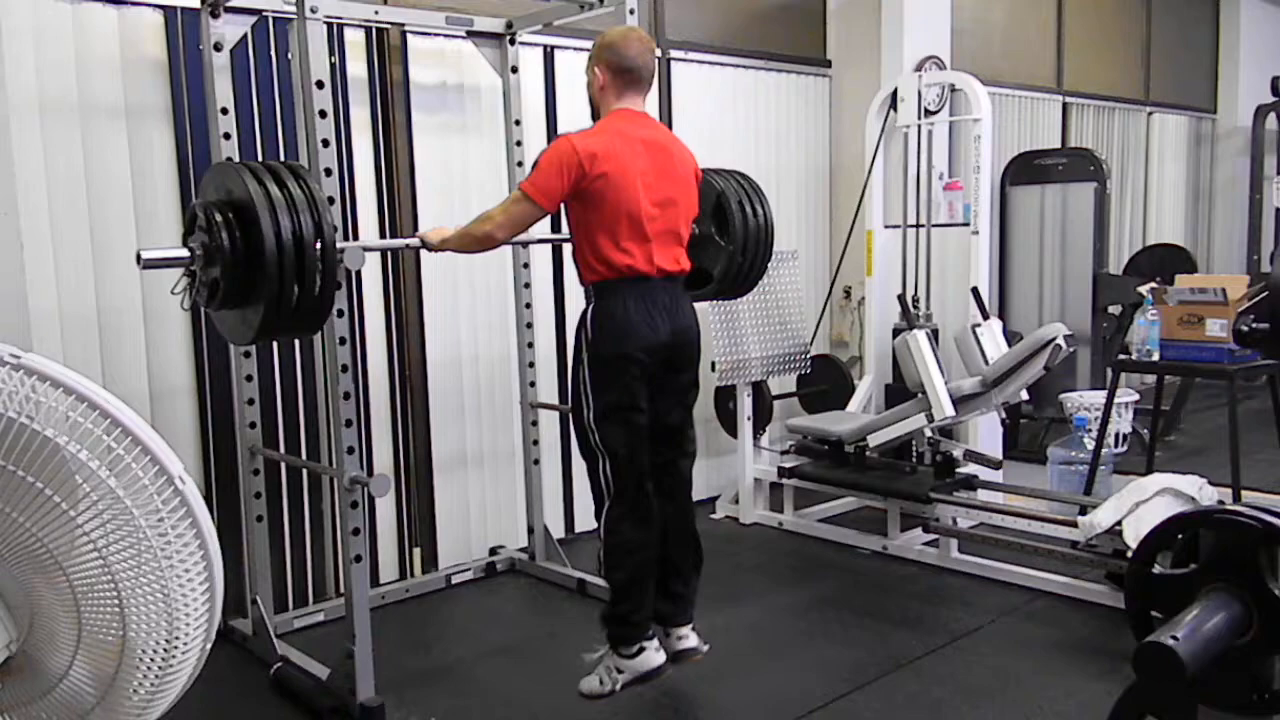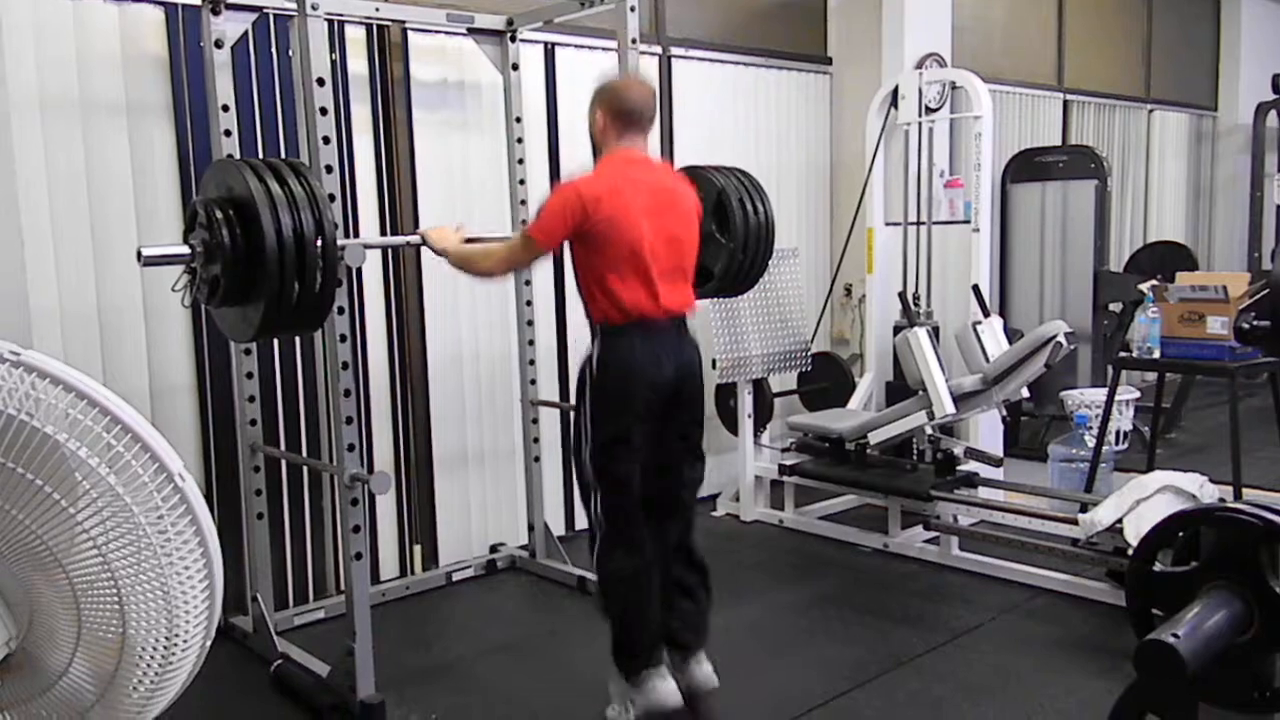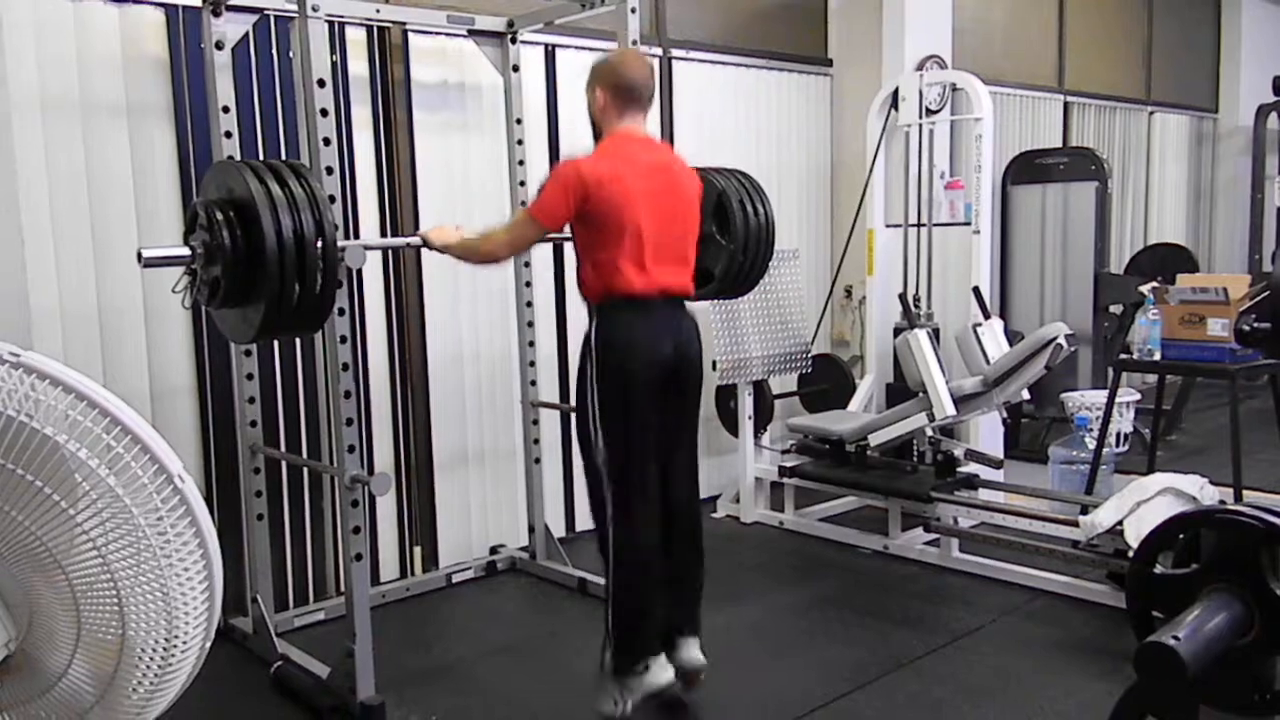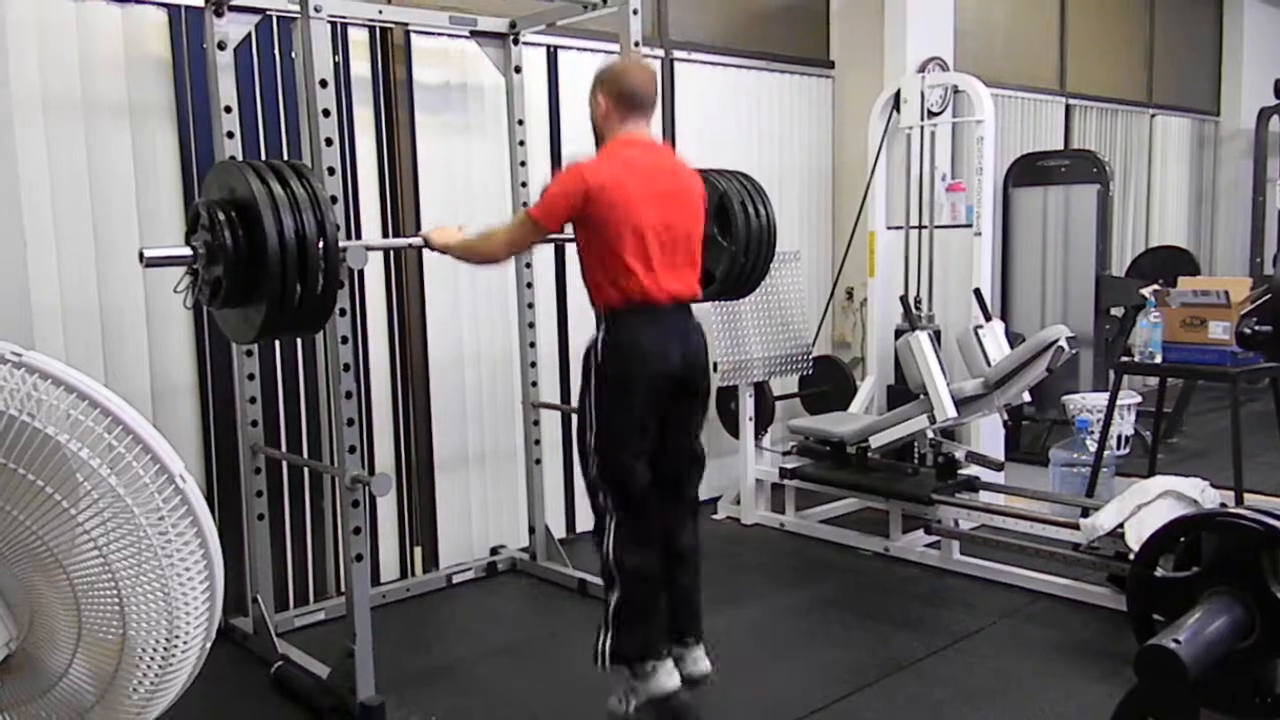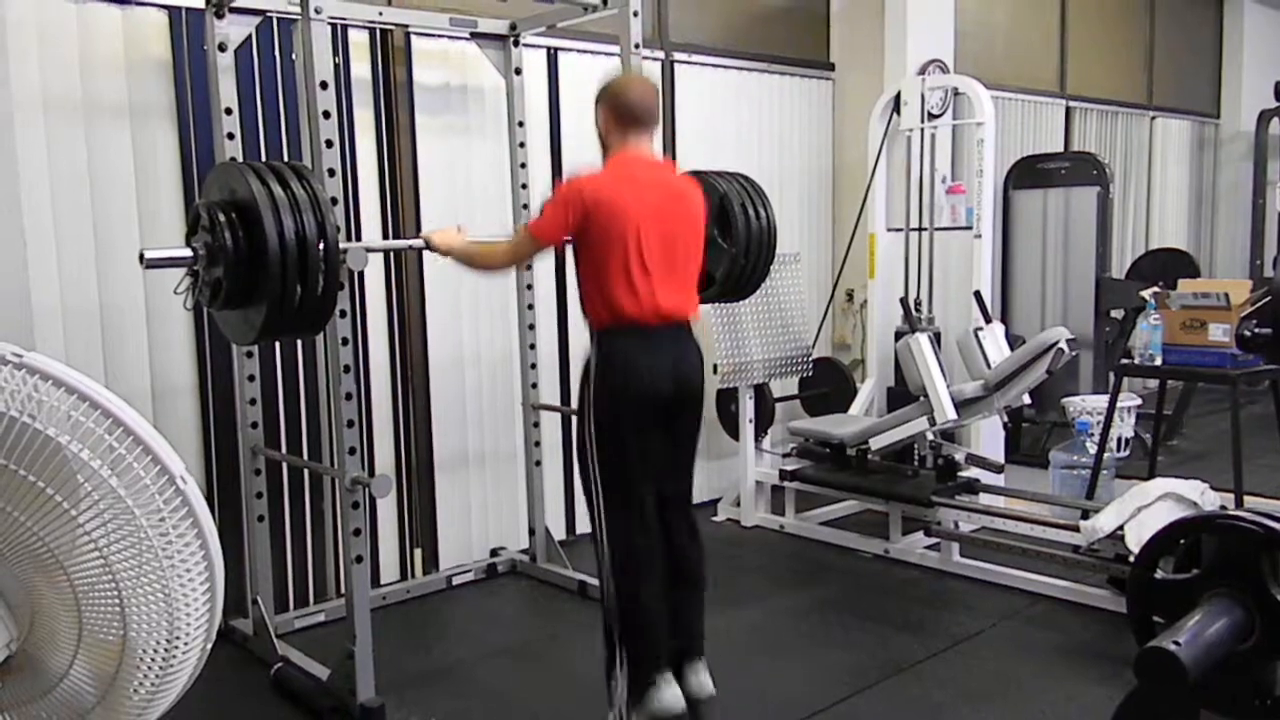
dt=0.2s
person 1, frame 1
left shoulder: (580, 150)
right shoulder: (680, 154)
left elbow: (502, 227)
left wrist: (446, 240)
left hip: (618, 319)
right hip: (677, 314)
left knee: (622, 484)
right knee: (670, 475)
left ankle: (632, 642)
right ankle: (676, 621)
person 1, frame 2
left shoulder: (582, 194)
right shoulder: (683, 193)
left elbow: (501, 262)
left wrist: (449, 249)
left hip: (625, 359)
right hip: (680, 353)
left knee: (620, 522)
right knee: (670, 512)
right ankle: (687, 654)
person 1, frame 3
left shoulder: (585, 172)
right shoulder: (684, 172)
left elbow: (505, 245)
left wrist: (450, 243)
left hip: (623, 338)
right hip: (680, 333)
left knee: (625, 504)
right knee: (675, 494)
left ankle: (639, 662)
right ankle: (682, 637)
person 1, frame 4
left shoulder: (589, 176)
right shoulder: (689, 179)
left elbow: (504, 244)
left wrist: (449, 243)
left hip: (629, 346)
right hip: (687, 342)
left knee: (624, 505)
right knee: (673, 505)
left ankle: (647, 662)
right ankle: (684, 642)
person 1, frame 5
left shoulder: (587, 191)
right shoulder: (689, 193)
left elbow: (505, 258)
left wrist: (454, 246)
left hip: (625, 361)
right hip: (682, 356)
left knee: (625, 525)
right knee: (673, 515)
right ankle: (688, 661)
